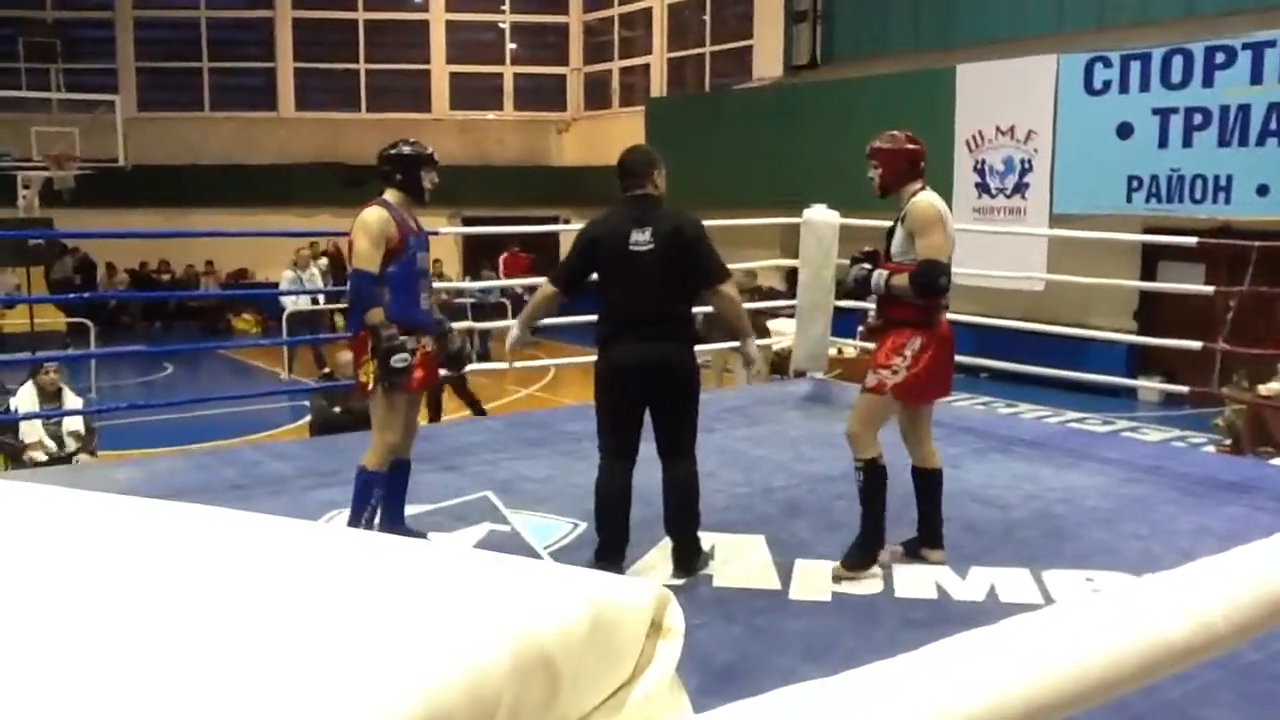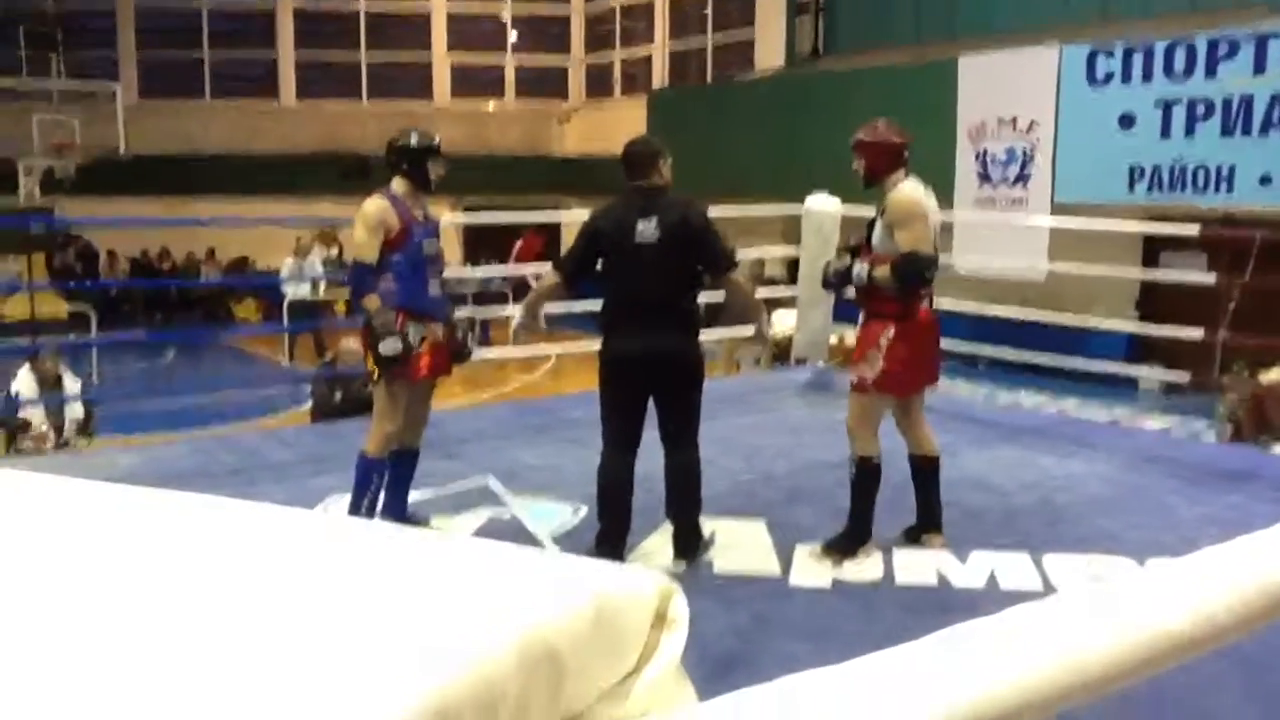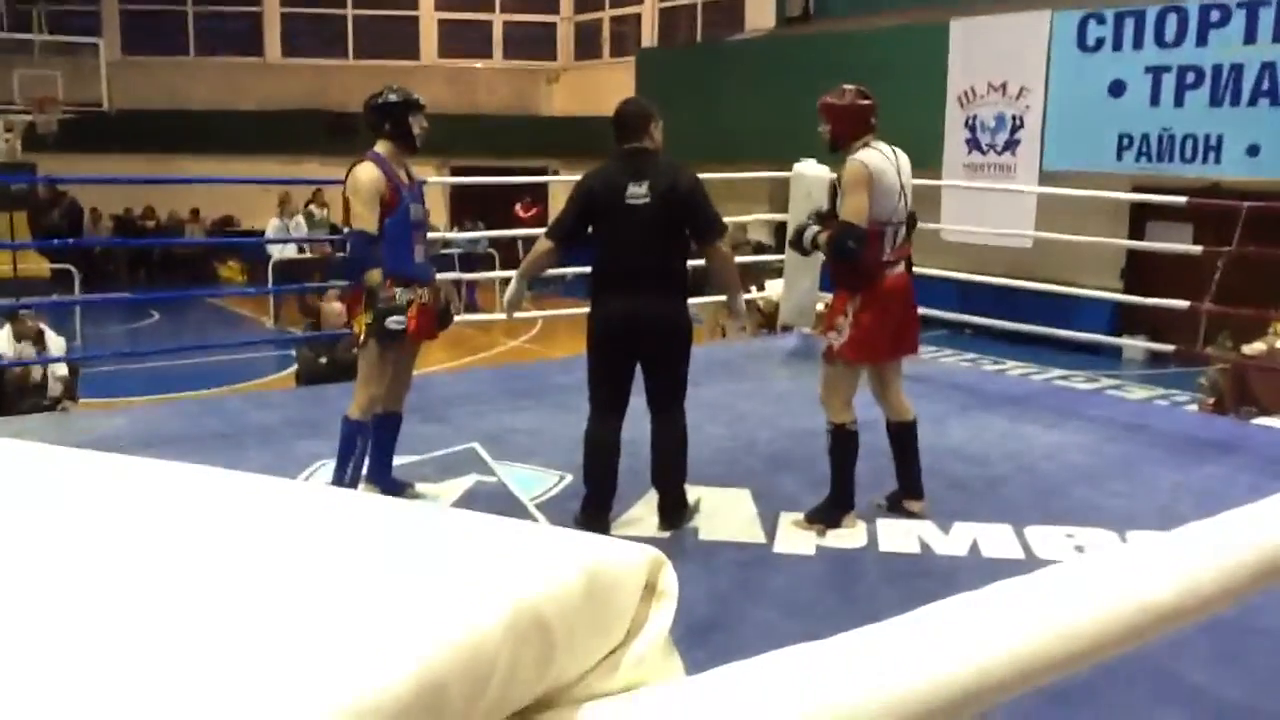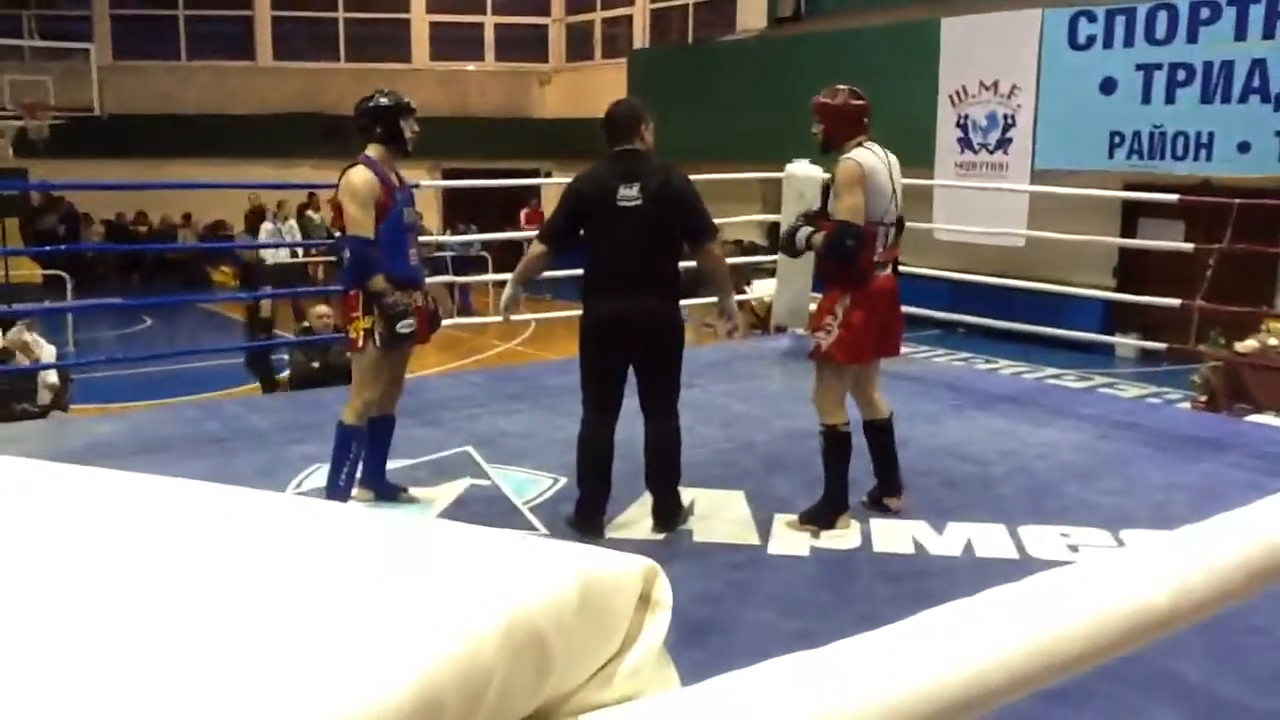
dt=0.4s
person 1, frame 1
left shoulder: (922, 208)
right shoulder: (917, 207)
left elbow: (932, 281)
left wrist: (876, 280)
right wrist: (876, 266)
left hip: (915, 338)
right hip: (912, 334)
left knee: (861, 430)
right knee: (917, 436)
left ankle: (869, 545)
right ankle: (930, 540)
person 1, frame 2
left shoulder: (901, 199)
right shoulder: (915, 193)
left elbow: (916, 272)
left wrist: (858, 273)
right wrist: (864, 261)
left hip: (895, 326)
right hip: (910, 322)
left knee: (861, 427)
right knee: (912, 422)
left ankle: (857, 535)
right ankle: (929, 525)
person 1, frame 3
left shoulder: (858, 165)
right shoulder: (896, 157)
left elbow: (849, 243)
left wrist: (812, 235)
left hip: (865, 291)
right hip: (895, 284)
left knee: (835, 397)
right knee: (889, 389)
left ankle: (840, 505)
right ankle: (911, 492)
person 1, frame 4
left shoulder: (851, 165)
right shoulder: (886, 158)
left elbow: (844, 243)
left wrist: (803, 237)
right wrist: (825, 224)
left hip: (853, 292)
right hip: (880, 286)
left knee: (828, 397)
right knee: (866, 390)
left ankle: (834, 506)
right ankle: (889, 489)
person 2, frame 1
left shoulder: (600, 229)
right shoulder: (682, 226)
left elbow: (555, 288)
right elbow: (721, 290)
left wrist: (521, 326)
right wrist: (747, 339)
left hip: (618, 358)
right hip: (673, 357)
left knee: (615, 460)
right knee: (679, 458)
left ankle: (609, 558)
right ankle: (687, 554)
person 2, frame 2
left shoulder: (605, 219)
right shoulder: (688, 215)
left elbow: (560, 277)
right elbow: (728, 278)
left wrist: (527, 311)
right wrist: (758, 317)
left hip: (622, 347)
right hip: (677, 346)
left knee: (618, 448)
right knee: (681, 446)
left ankle: (610, 544)
right ankle: (687, 540)
person 2, frame 3
left shoulder: (596, 182)
right shoulder: (680, 180)
left elbow: (552, 243)
right elbow: (715, 247)
left wrist: (519, 283)
right wrist: (735, 295)
left hip: (611, 312)
right hip: (666, 312)
left knee: (605, 414)
right knee: (668, 412)
left ankle: (595, 511)
right ankle: (672, 508)
person 2, frame 4
left shoulder: (587, 183)
right shoulder: (670, 180)
left elbow: (544, 246)
right elbow: (706, 248)
left wrist: (514, 285)
right wrist: (726, 296)
left hip: (603, 313)
right hip: (658, 312)
left knee: (598, 416)
right knee: (661, 414)
left ankle: (589, 513)
right ankle: (666, 510)
person 3, frame 1
left shoulder: (412, 223)
right shoulder: (375, 218)
right elbow: (361, 287)
left wrist: (438, 331)
right wrist: (385, 338)
left hip: (414, 342)
right hip: (385, 344)
left knee: (405, 437)
right knee: (386, 440)
left ankle: (392, 523)
right ankle: (357, 531)
person 3, frame 2
left shoulder: (425, 215)
right shoulder: (378, 209)
right elbow: (360, 275)
left wrist: (448, 325)
right wrist: (380, 324)
left hip: (427, 331)
right hip: (396, 332)
left knee: (414, 426)
right knee: (387, 429)
left ankle: (395, 510)
right ankle: (359, 519)
person 3, frame 3
left shoulder: (407, 174)
right shoulder: (368, 174)
right elbow: (361, 246)
left wrist: (434, 291)
right wrist: (380, 299)
left hip: (413, 296)
right hip: (386, 298)
left knee: (397, 391)
right knee: (371, 393)
left ankle: (380, 475)
right ankle: (343, 487)
person 3, frame 4
left shoulder: (396, 177)
right shoulder: (361, 178)
right elbow: (361, 252)
left wrist: (423, 295)
right wrist: (388, 302)
left hip: (402, 298)
right hip: (374, 303)
left knee: (389, 394)
right knee: (365, 398)
left ankle: (373, 479)
right ankle: (337, 492)
